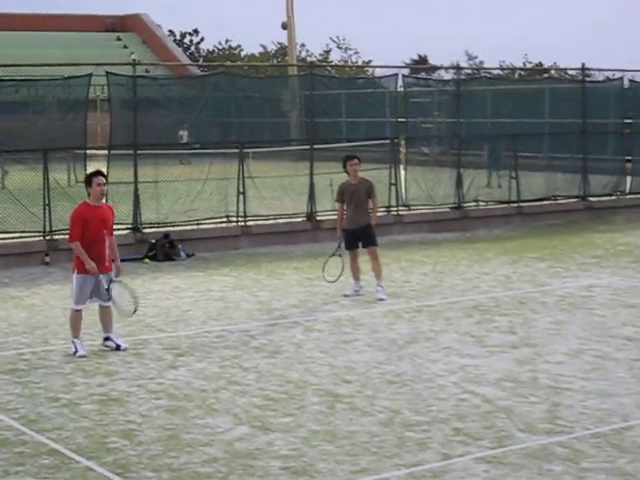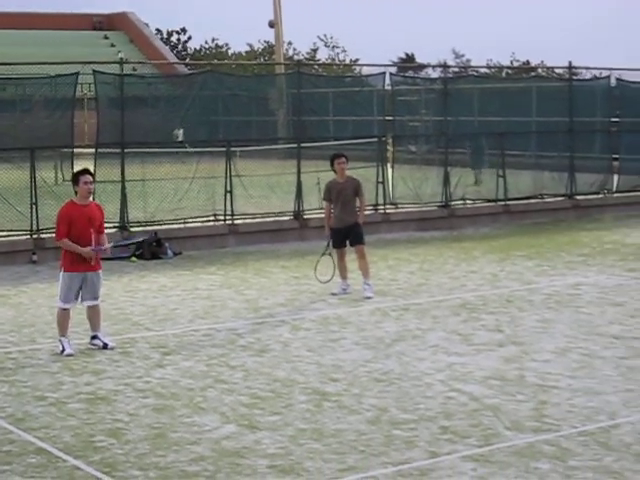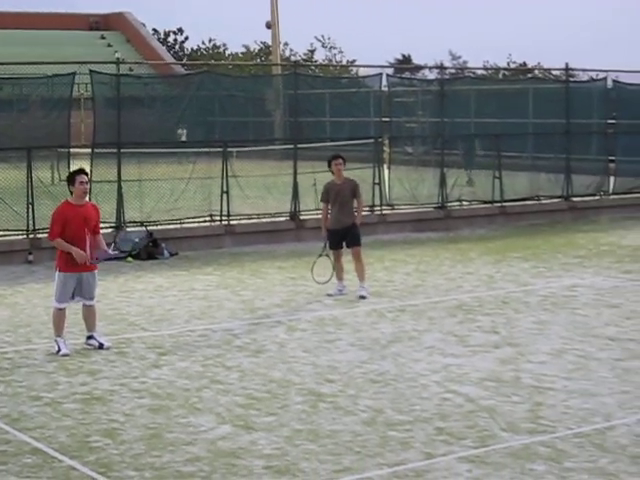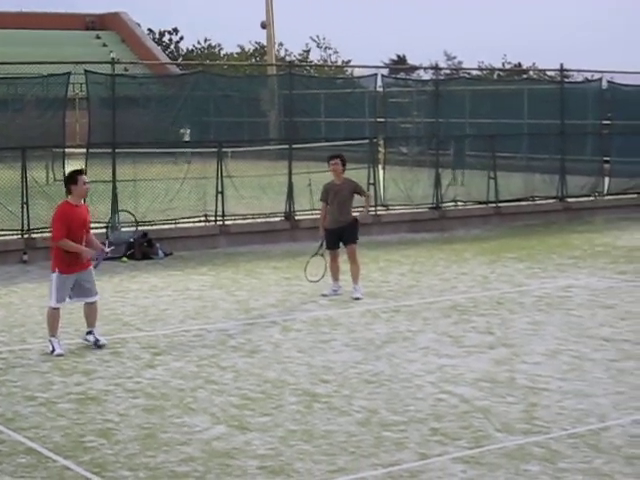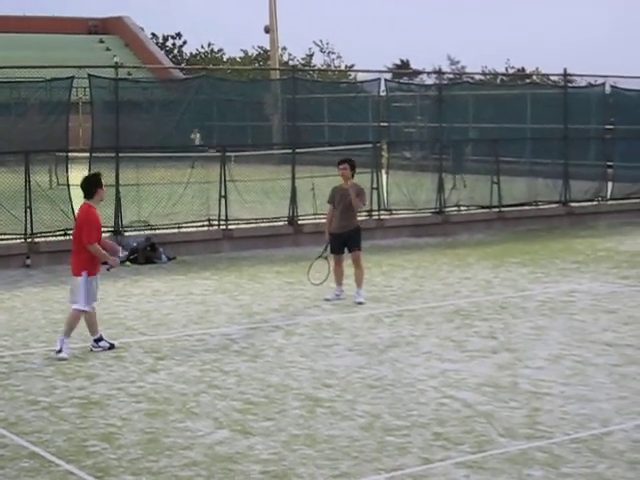
dt=0.3s
person 1, frame 1
left shoulder: (109, 210)
right shoulder: (80, 212)
right elbow: (74, 241)
left wrist: (116, 260)
right wrist: (87, 261)
left hip: (106, 266)
right hip: (84, 268)
left knee: (106, 303)
right knee: (78, 306)
left ankle: (108, 337)
right ankle: (76, 342)
person 1, frame 2
left shoulder: (98, 209)
right shoulder: (66, 210)
right elbow: (61, 239)
left wrist: (105, 247)
right wrist: (82, 250)
left hip: (94, 265)
right hip: (71, 267)
left knee: (94, 302)
right knee: (65, 305)
left ankle: (96, 336)
right ankle: (63, 340)
person 1, frame 3
left shoulder: (94, 209)
right shoulder: (62, 210)
right elbow: (54, 238)
left wrist: (103, 248)
right wrist: (73, 250)
left hip: (89, 266)
right hip: (67, 267)
left knee: (89, 302)
right knee: (60, 304)
left ankle: (92, 336)
right ankle: (59, 340)
person 1, frame 4
left shoulder: (84, 208)
right shoulder: (62, 211)
right elbow: (58, 240)
left wrist: (98, 246)
right wrist: (82, 250)
left hip: (83, 265)
right hip: (63, 267)
left knee: (92, 298)
right knee: (55, 304)
left ankle: (91, 333)
right ankle: (53, 340)
person 1, frame 5
left shoulder: (88, 211)
right shoulder: (90, 214)
right elbow: (91, 245)
left wrist: (114, 247)
right wrist: (109, 258)
left hip: (87, 267)
right hip: (85, 268)
left knee: (89, 305)
right knee: (82, 307)
left ankle: (97, 339)
right ankle: (63, 340)
person 2, frame 1
left shoulder: (367, 184)
right shoulder: (343, 187)
left elbow: (374, 203)
right elbow: (341, 208)
left wrist: (373, 219)
right wrist: (339, 227)
left hip: (366, 225)
right hip: (349, 227)
left knee: (373, 254)
right knee: (353, 256)
left ankle: (380, 286)
right ankle: (357, 286)
person 2, frame 2
left shoulder: (355, 182)
right shoulder: (330, 185)
left elbow: (362, 201)
right elbow: (328, 206)
left wrist: (361, 217)
right wrist: (327, 226)
left hip: (353, 223)
right hip: (337, 225)
left knee: (361, 253)
right knee: (340, 255)
left ankle: (367, 285)
right ankle: (344, 285)
person 2, frame 3
left shoulder: (352, 183)
right shoulder: (328, 187)
left elbow: (360, 202)
right elbow: (325, 208)
left wrist: (358, 219)
right wrist: (323, 227)
left hip: (350, 225)
right hip: (334, 227)
left knee: (357, 255)
right knee: (337, 257)
left ankle: (362, 286)
right ankle: (340, 286)
person 2, frame 4
left shoulder: (352, 184)
right shoulder: (327, 187)
left elbow: (367, 196)
right elbow: (324, 207)
left wrist: (365, 211)
right wrist: (321, 227)
left hip: (348, 224)
right hip: (331, 226)
left knee: (352, 255)
right knee: (333, 256)
left ankle: (356, 287)
right ankle: (335, 286)
person 2, frame 5
left shoulder: (358, 189)
right shoulder: (335, 190)
left elbow: (359, 207)
right elbow: (331, 211)
left wrist: (352, 193)
right wrist: (327, 230)
left hip: (352, 230)
right hip: (336, 231)
left knee: (356, 260)
right knee: (337, 261)
left ankle: (359, 292)
right ankle: (339, 291)
